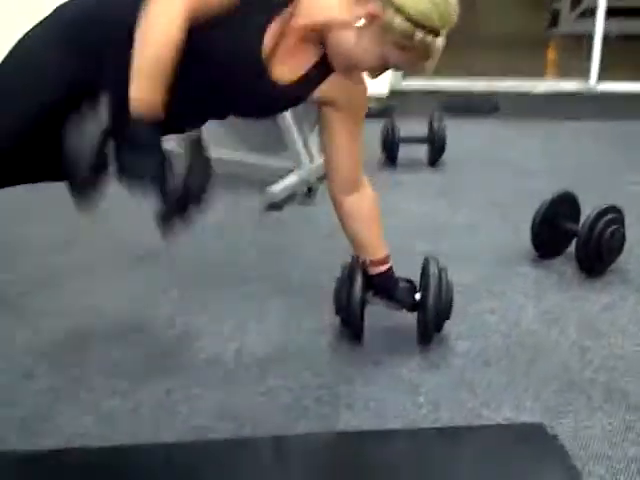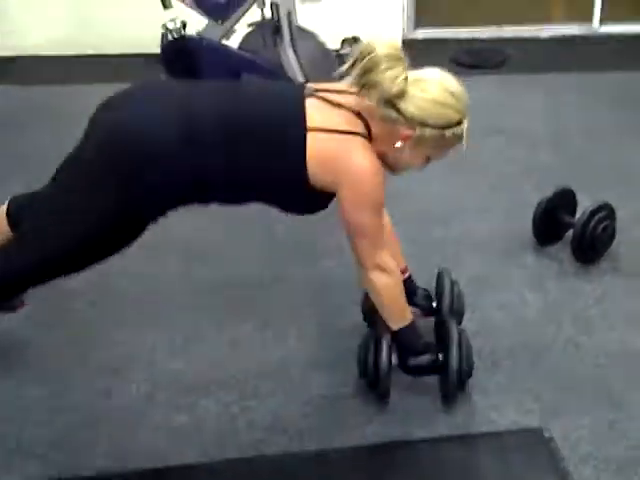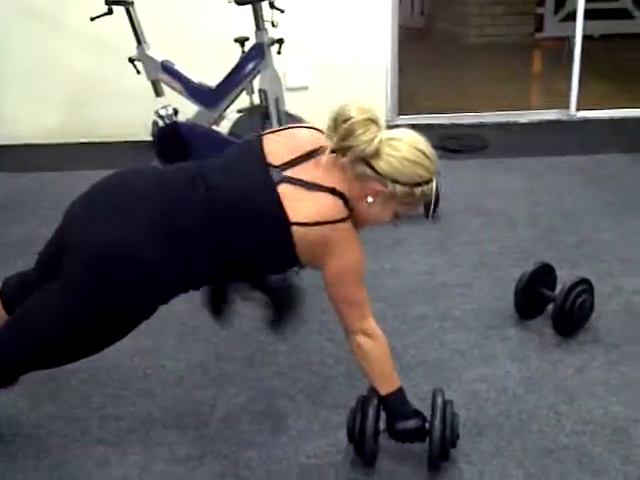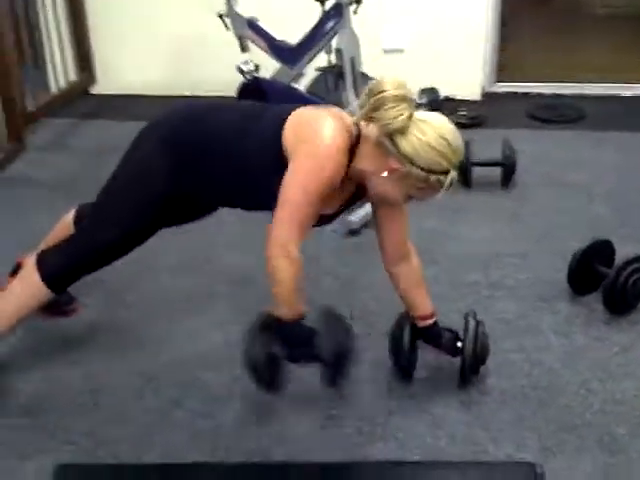
dt=1s
person 1, frame 1
left shoulder: (341, 87)
left elbow: (349, 188)
left wrist: (383, 275)
right wrist: (140, 127)
left hip: (147, 114)
right hip: (86, 47)
person 1, frame 2
left shoulder: (360, 108)
right shoulder: (357, 162)
left elbow: (373, 216)
right elbow: (375, 265)
left wrist: (407, 286)
right wrist: (411, 340)
left hip: (147, 114)
right hip: (137, 159)
left knee: (49, 212)
right knee: (45, 244)
person 1, frame 3
left shoulder: (305, 136)
right shoulder: (334, 231)
right elbow: (361, 329)
right wrist: (397, 406)
left hip: (114, 198)
right hip: (122, 267)
person 1, frame 4
left shoulder: (382, 159)
right shoulder: (326, 144)
left elbow: (400, 258)
right elbow: (283, 249)
left wrist: (428, 326)
right wrist: (289, 325)
left hip: (203, 180)
right hip: (176, 149)
left knee: (102, 222)
right knee: (92, 245)
